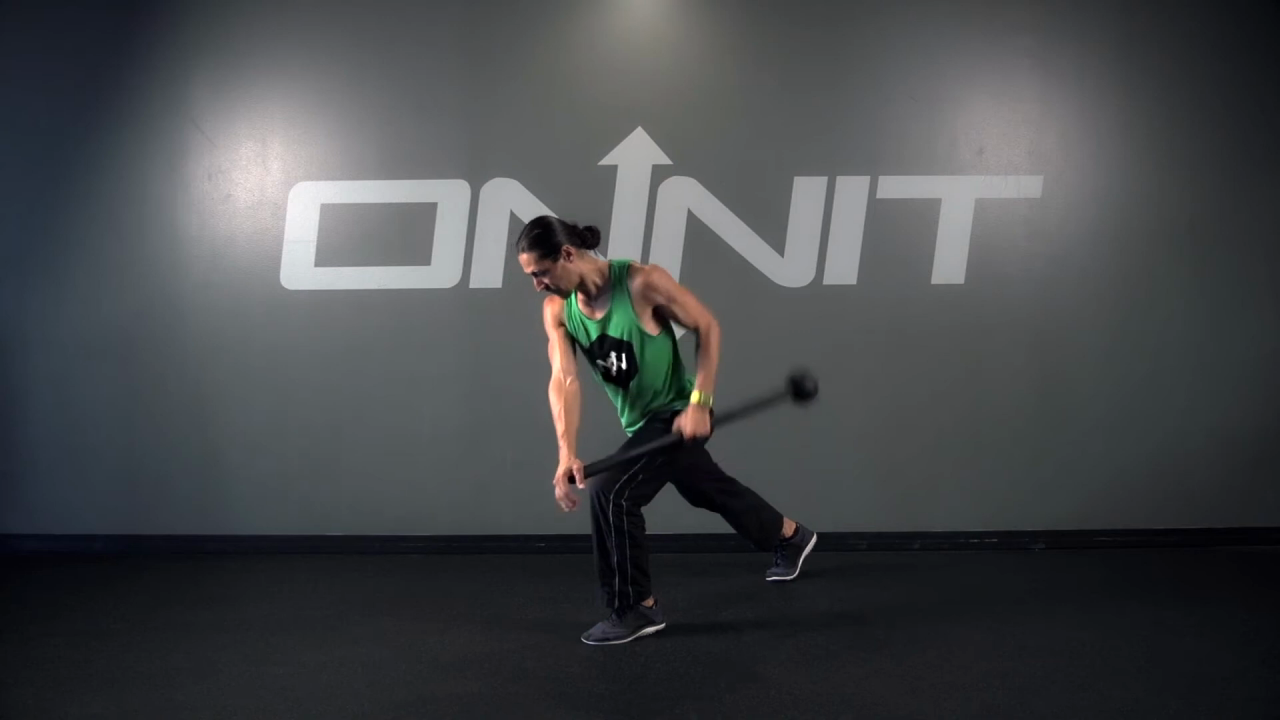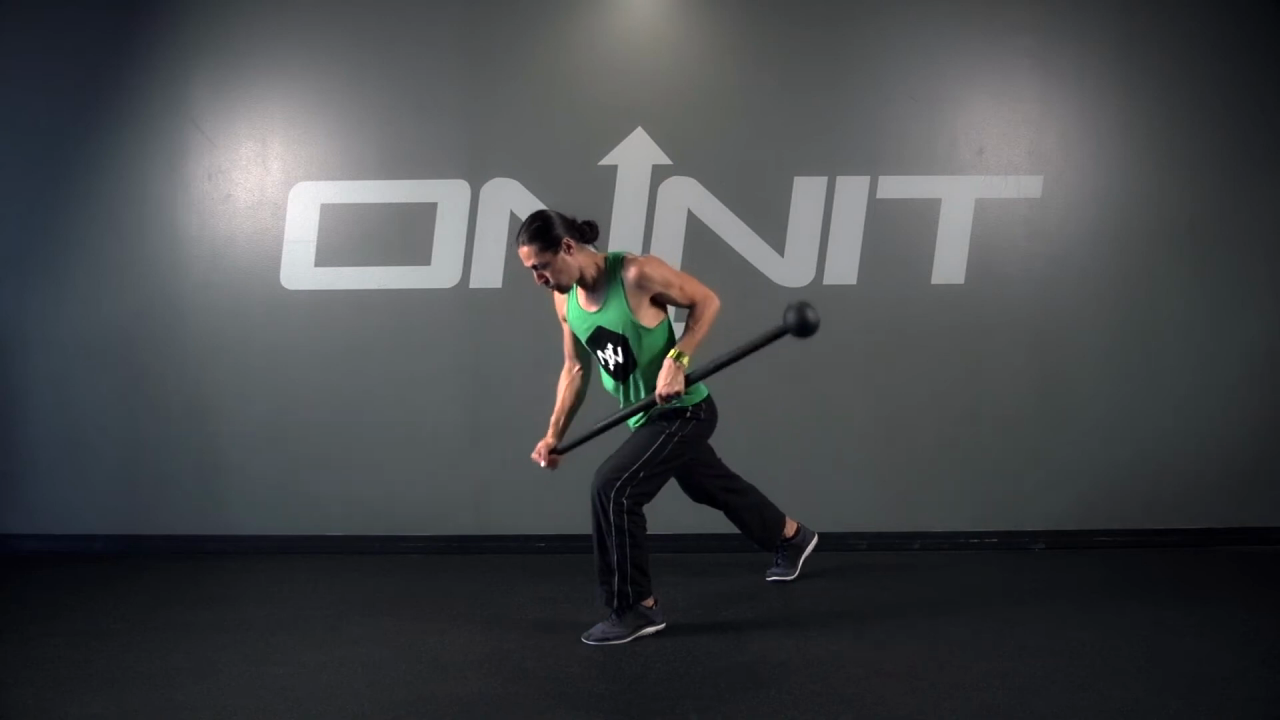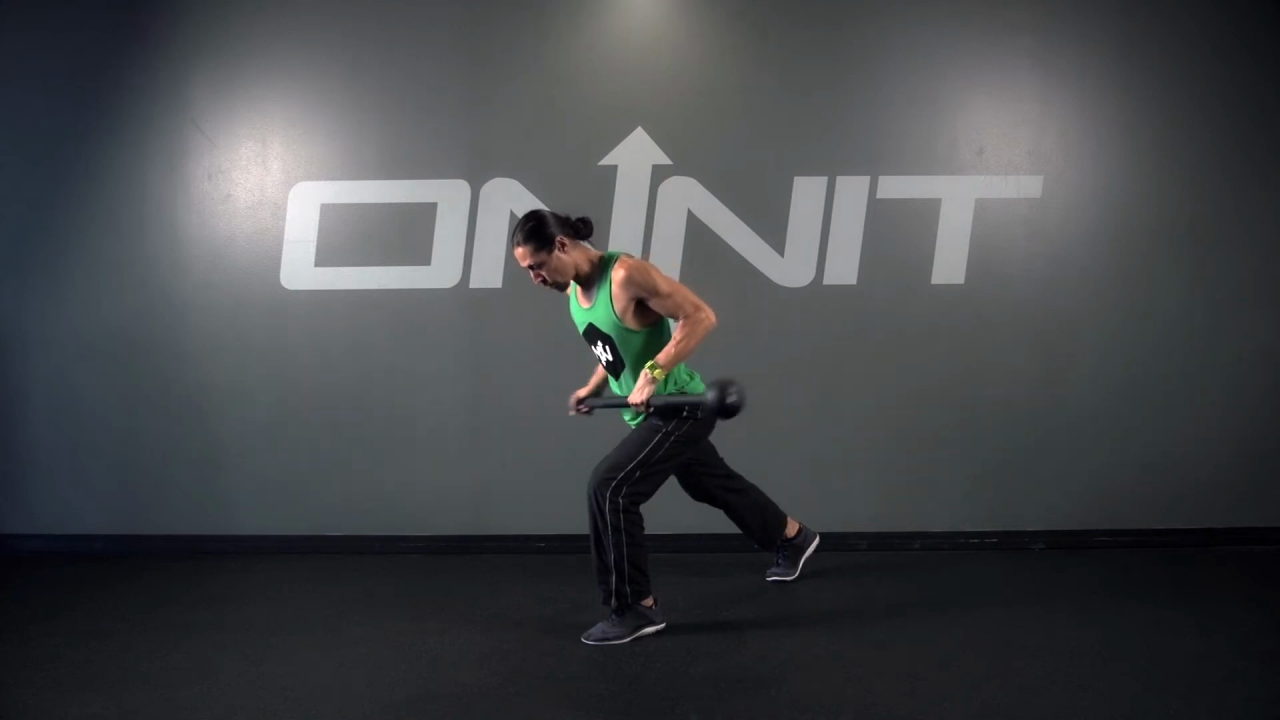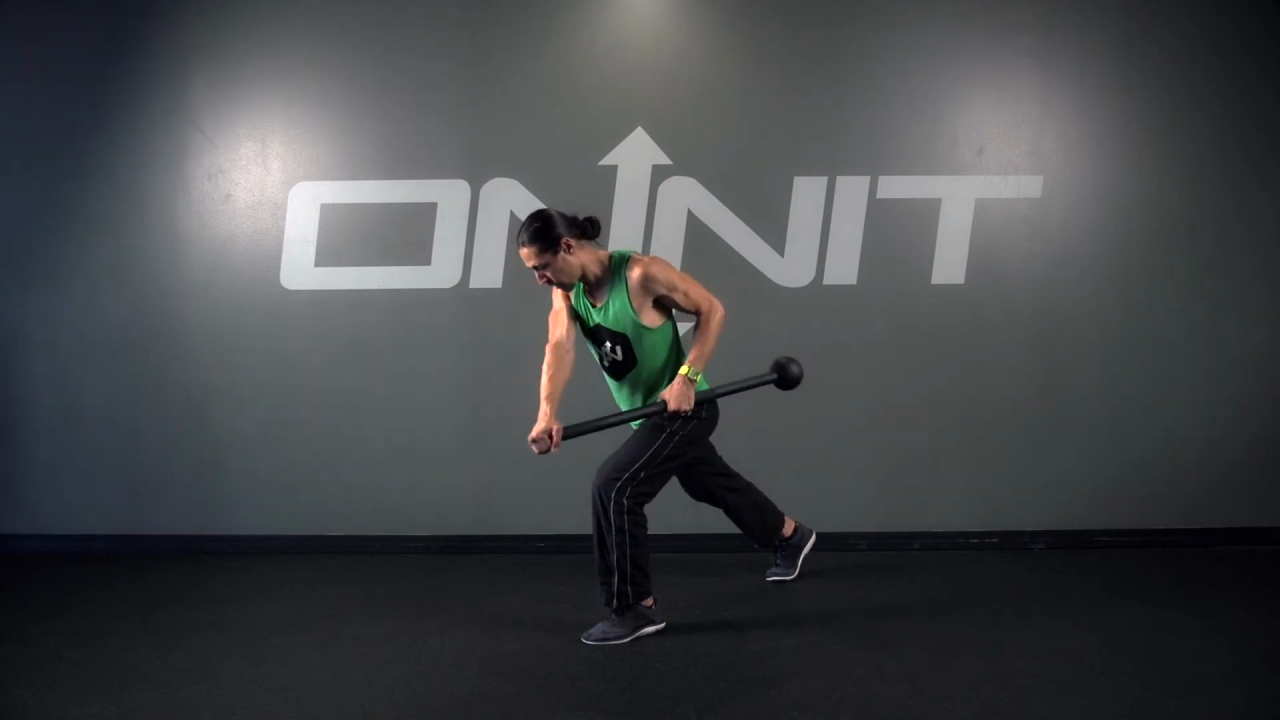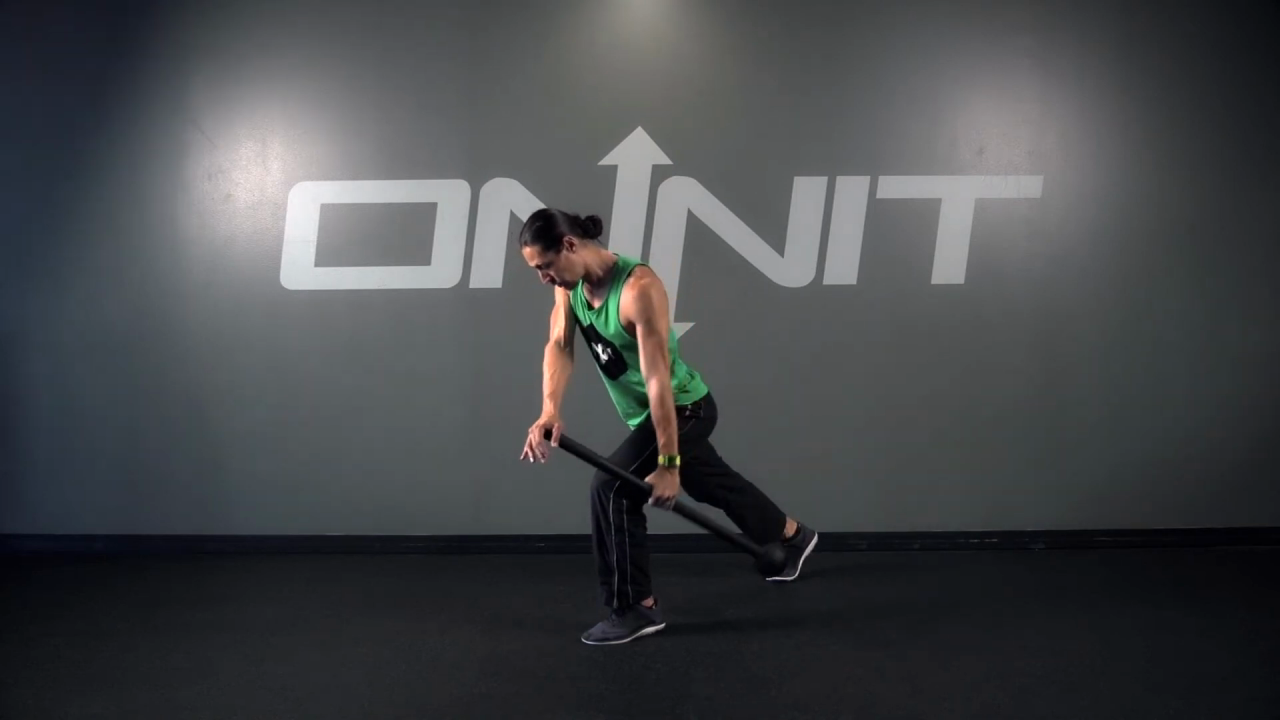
dt=1s
person 1, frame 1
left shoulder: (642, 282)
right shoulder: (557, 311)
left elbow: (708, 328)
right elbow: (564, 380)
left wrist: (699, 402)
right wrist: (566, 453)
left hip: (677, 415)
right hip: (641, 423)
left knee: (610, 491)
right knee: (710, 490)
left ankle: (637, 608)
right ankle: (790, 536)
person 1, frame 2
left shoulder: (636, 273)
right shoulder: (565, 300)
left elbow: (706, 301)
right elbow: (575, 369)
left wrist: (676, 361)
right wrist: (554, 433)
left hip: (684, 409)
right hip: (649, 417)
left knee: (612, 488)
right knee: (713, 487)
left ankle: (637, 608)
right ankle: (792, 537)
person 1, frame 3
left shoulder: (626, 274)
right shoulder: (574, 288)
left elbow: (701, 316)
left wrist: (652, 373)
right wrist: (594, 386)
left hip: (680, 408)
right hip: (655, 413)
left knee: (609, 488)
right knee: (713, 485)
left ankle: (637, 608)
right ankle: (794, 537)
person 1, frame 4
left shoulder: (641, 273)
right shoulder: (566, 290)
left elbow: (712, 309)
right elbow: (560, 347)
left wrist: (686, 377)
right wrist: (547, 413)
left hip: (684, 408)
right hip: (649, 413)
left knee: (614, 487)
right knee: (711, 485)
left ankle: (636, 608)
right ankle: (791, 535)
person 1, frame 5
left shoulder: (639, 289)
right shoulder: (569, 285)
left elbow: (659, 380)
right elbow: (559, 347)
left wrist: (669, 464)
right wrist: (549, 410)
left hip: (684, 408)
right hip: (645, 414)
left knee: (612, 488)
right knee: (712, 485)
left ankle: (636, 608)
right ankle: (792, 536)
